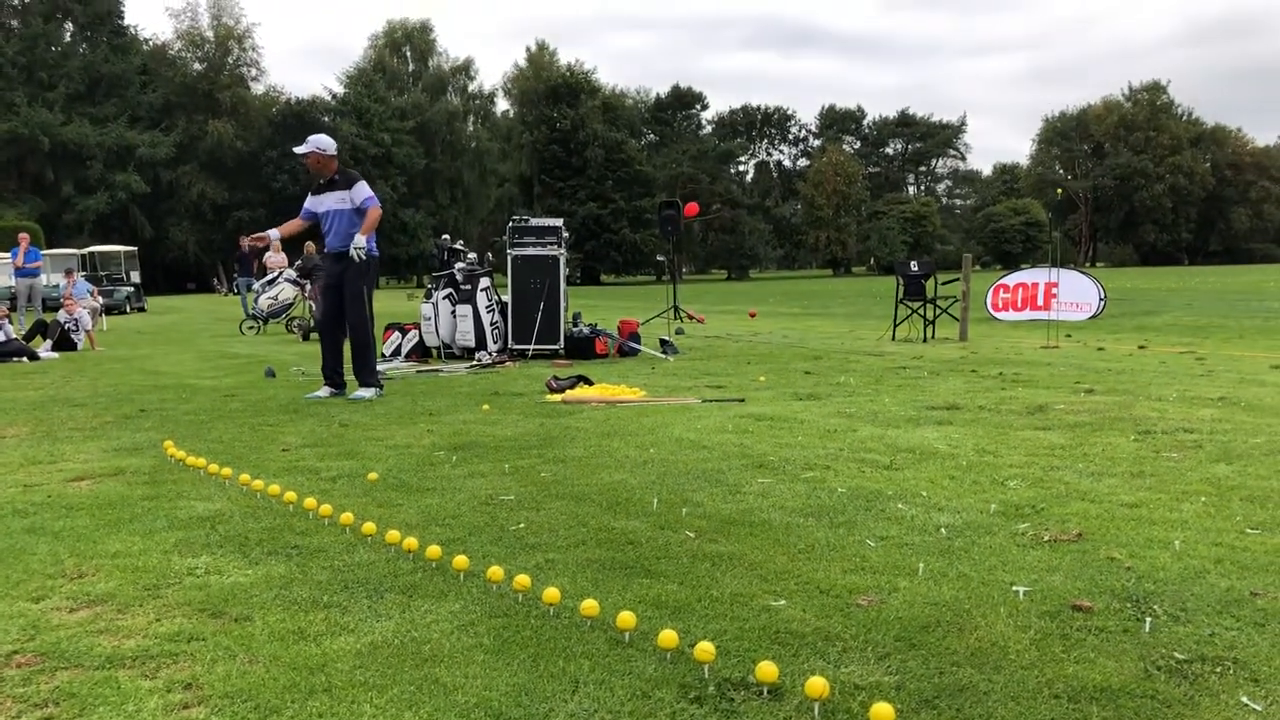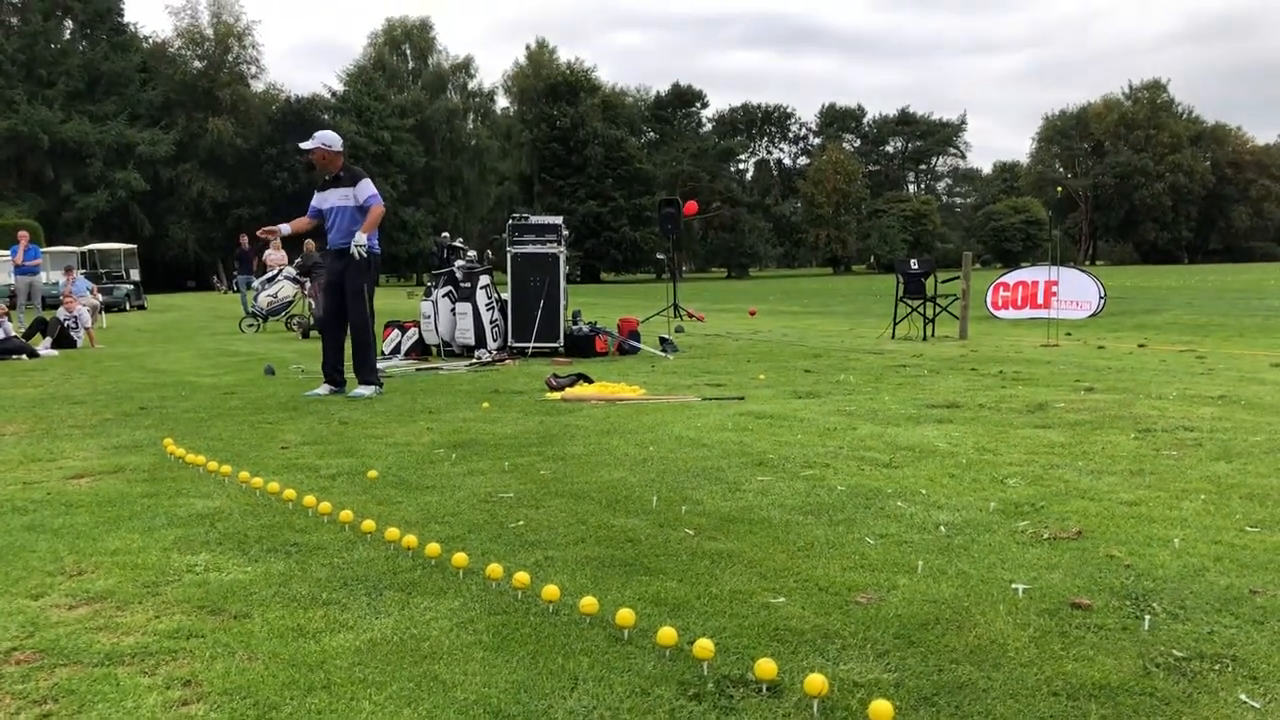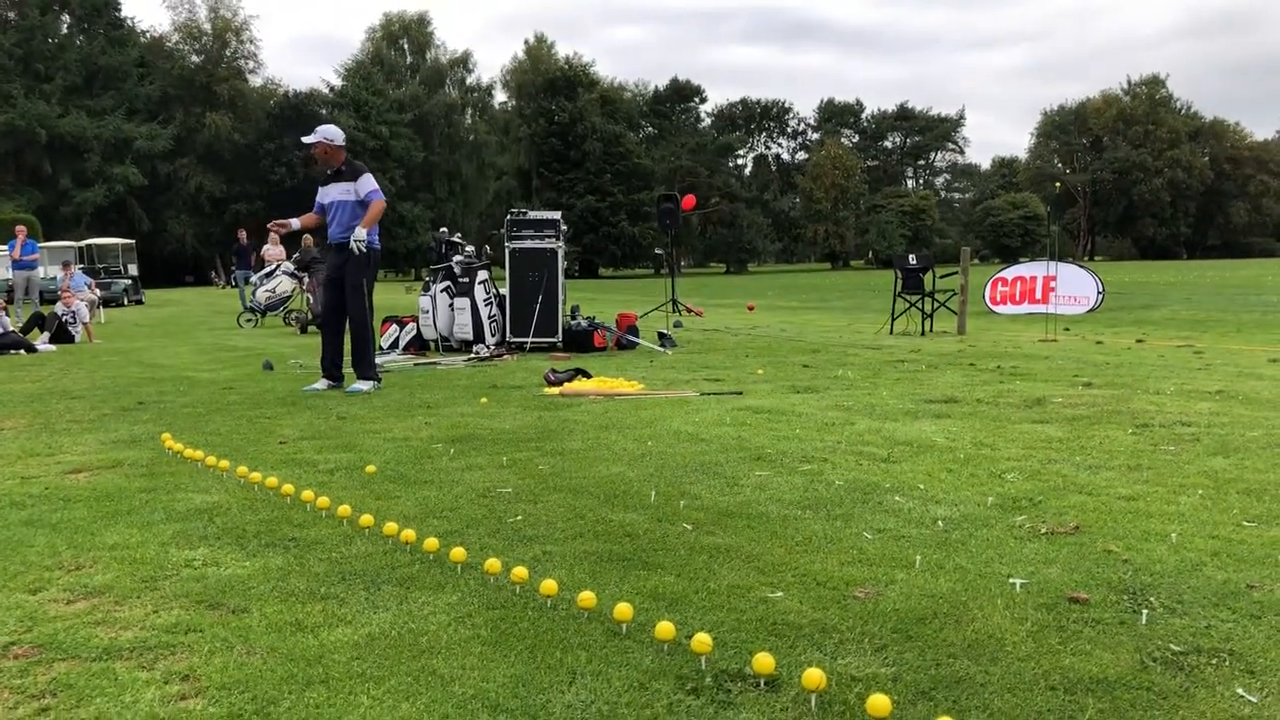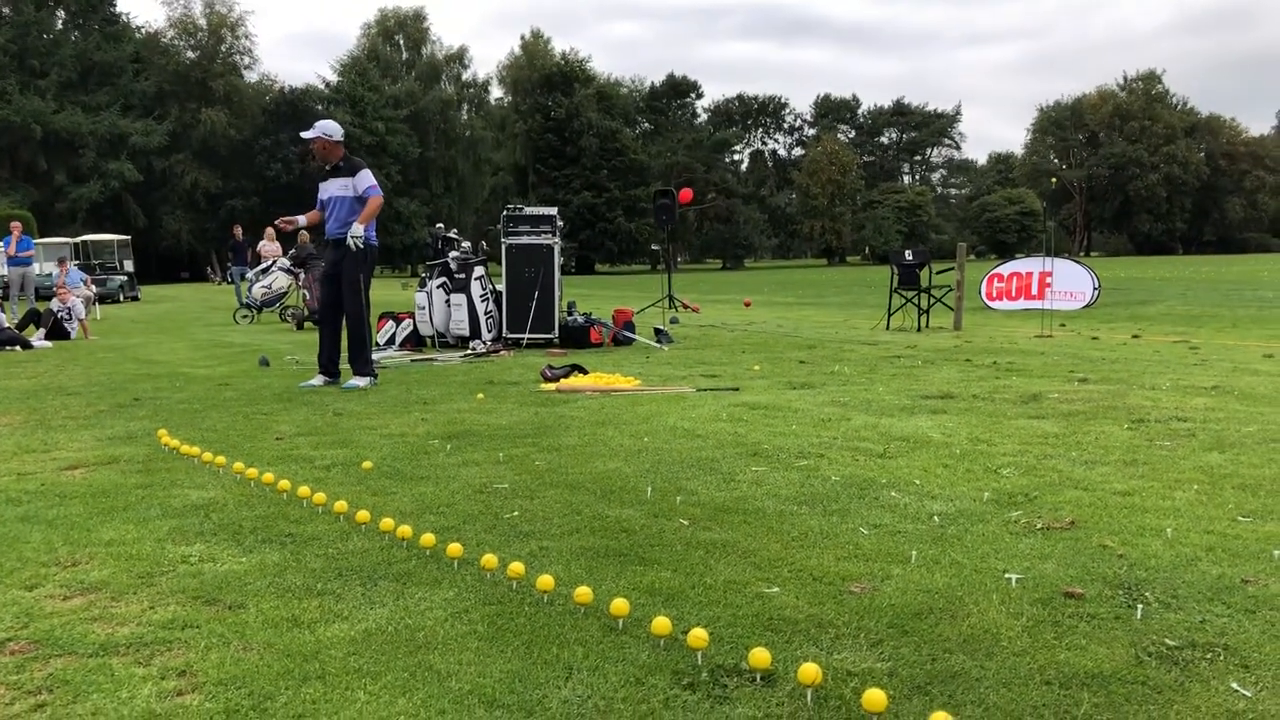
dt=0.2s
person 1, frame 1
left shoulder: (352, 181)
right shoulder: (317, 190)
left elbow: (375, 210)
right elbow: (302, 221)
left wrist: (361, 237)
right wrist: (270, 235)
left hip: (358, 259)
right hip: (333, 260)
left knee: (358, 322)
right knee: (328, 322)
left ankle: (370, 384)
right ankle: (333, 383)
person 1, frame 2
left shoulder: (356, 178)
right shoulder: (323, 187)
left elbow: (378, 208)
right elbow: (311, 219)
left wrist: (362, 234)
right wrist: (281, 230)
left hip: (361, 256)
right hip: (335, 257)
left knee: (359, 319)
right knee: (330, 320)
left ankle: (370, 381)
right ankle: (333, 381)
person 1, frame 3
left shoulder: (357, 173)
right shoulder: (326, 181)
left elbow: (379, 203)
right elbow: (318, 215)
left wrist: (362, 230)
right wrist: (291, 224)
left hip: (361, 251)
right hip: (335, 252)
left knee: (358, 314)
right knee: (330, 315)
left ankle: (368, 376)
right ankle: (331, 376)
person 1, frame 4
left shoulder: (356, 168)
right shoulder: (326, 176)
left elbow: (376, 199)
left wrist: (359, 225)
right wrist: (299, 221)
left hip: (358, 247)
right hip: (333, 248)
left knee: (355, 311)
right knee: (328, 310)
left ankle: (365, 373)
right ankle: (328, 371)
